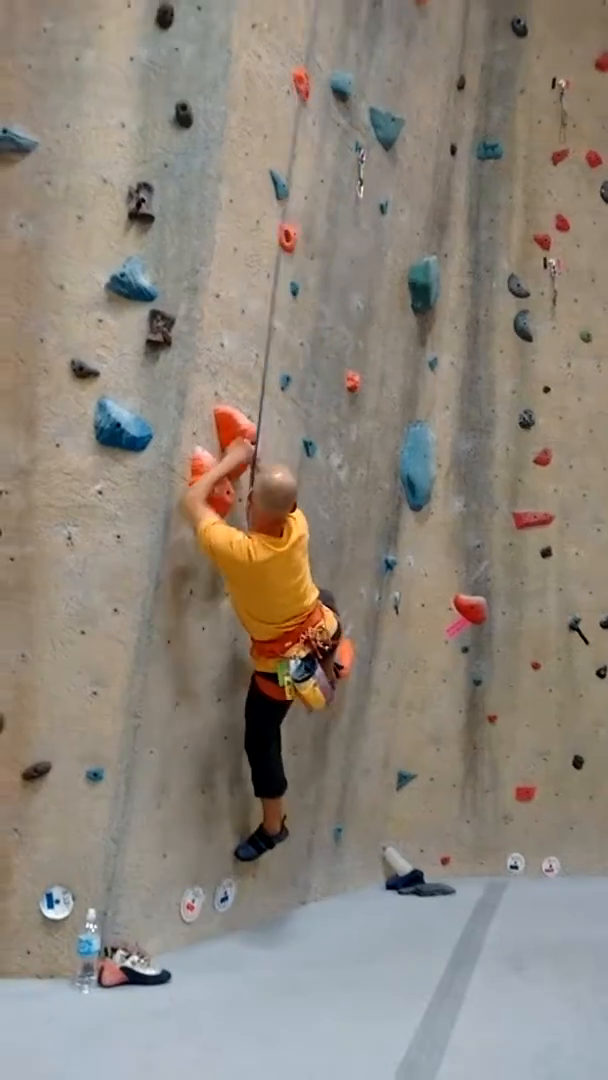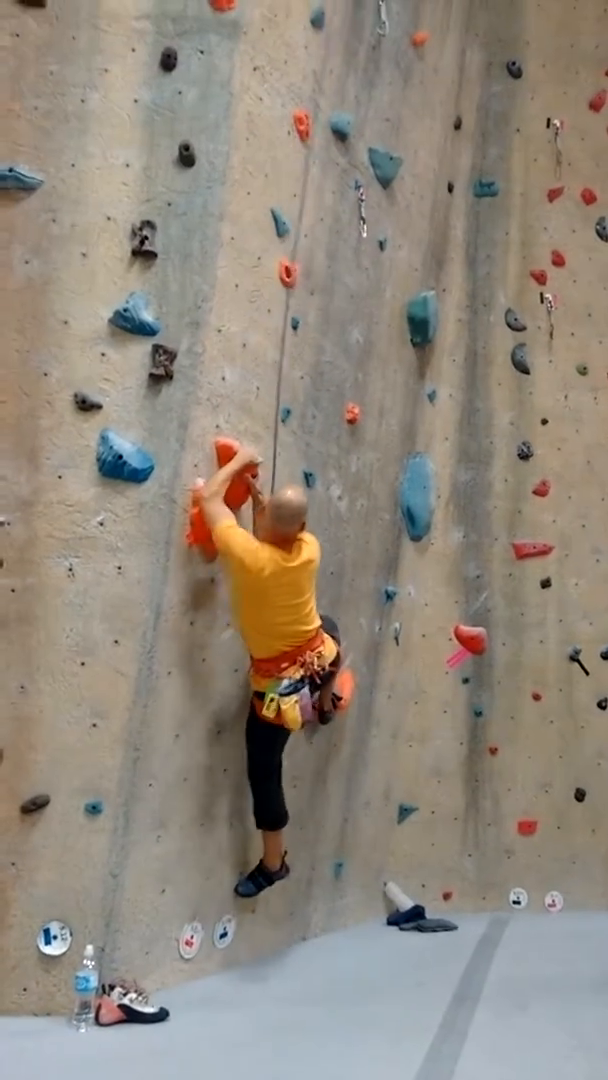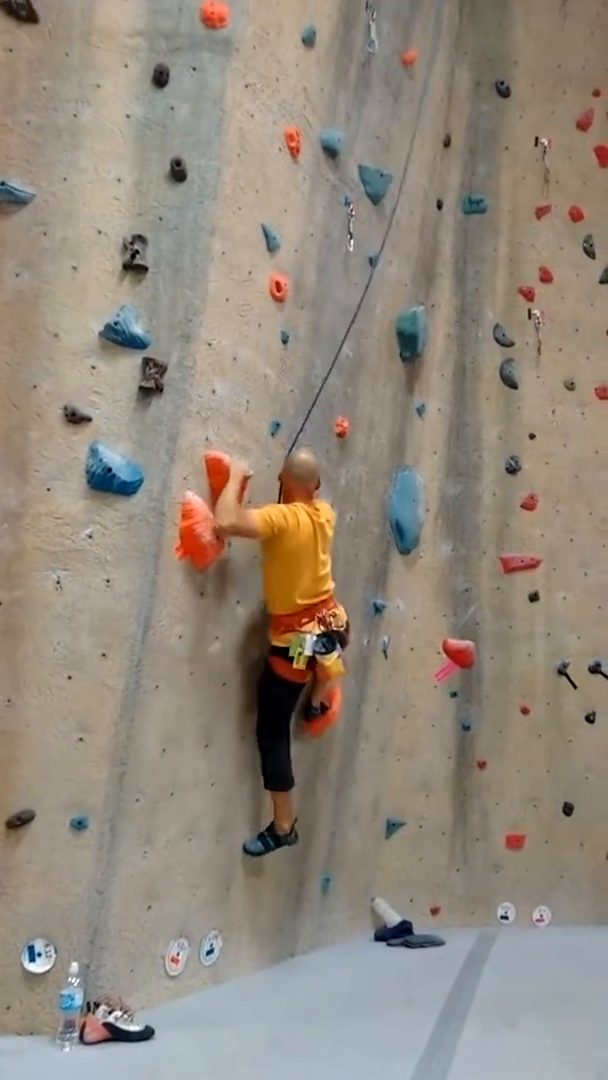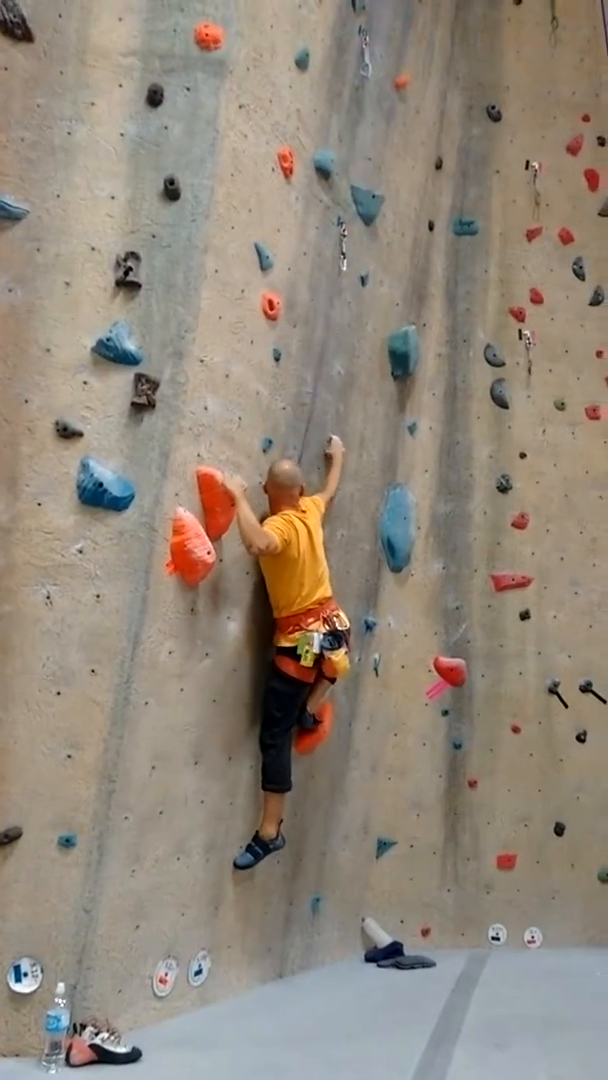
dt=0.5s
person 1, frame 1
left shoulder: (233, 549)
right shoulder: (298, 528)
left elbow: (191, 503)
right elbow: (281, 503)
left wrist: (229, 462)
right wrist: (258, 466)
left hip: (279, 660)
right hip: (323, 632)
left knee: (261, 742)
left ankle: (272, 828)
right ankle: (330, 670)
person 1, frame 2
left shoulder: (246, 553)
right shoulder: (310, 550)
left elbow: (207, 495)
left wrist: (239, 461)
right wrist: (259, 504)
left hip: (276, 680)
right hip: (320, 658)
left knee: (263, 772)
left ankle: (271, 864)
right ankle: (326, 702)
person 1, frame 3
left shoulder: (280, 518)
right shoulder: (325, 513)
left elbow: (226, 522)
left wrist: (236, 477)
left hip: (294, 638)
right hip: (331, 623)
left knee: (272, 733)
left ankle: (282, 826)
right ankle: (319, 700)
person 1, frame 4
left shoulder: (278, 526)
right shoulder: (311, 510)
left elbow: (257, 544)
right elbow: (331, 488)
left wrist: (239, 497)
right wrist: (337, 455)
left hip: (299, 638)
right hip: (332, 625)
left knee: (274, 734)
left ankle: (270, 831)
right ankle: (312, 709)
